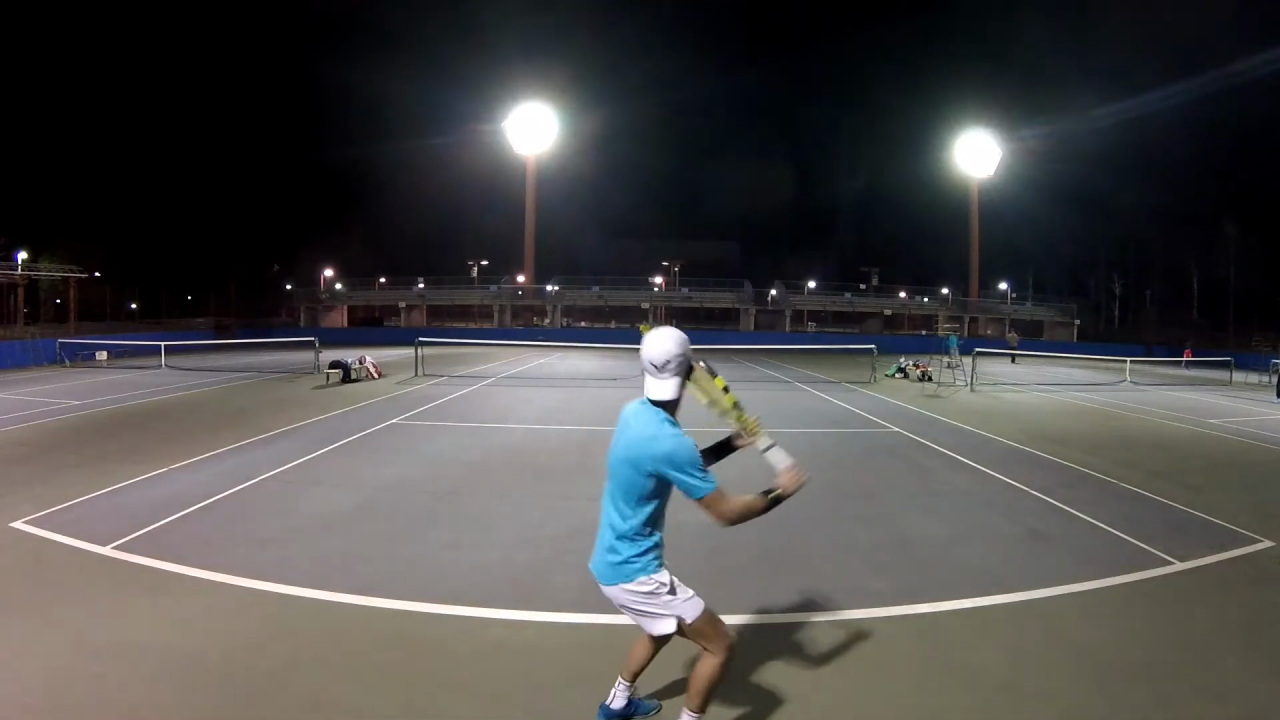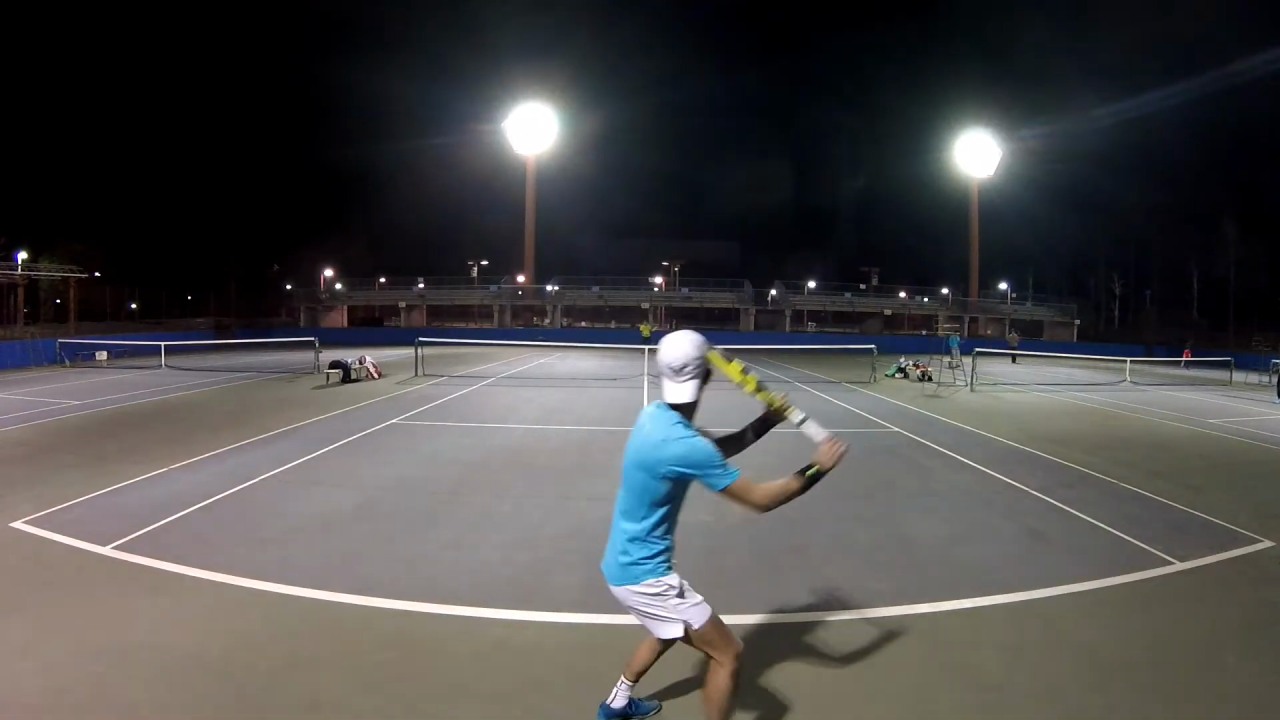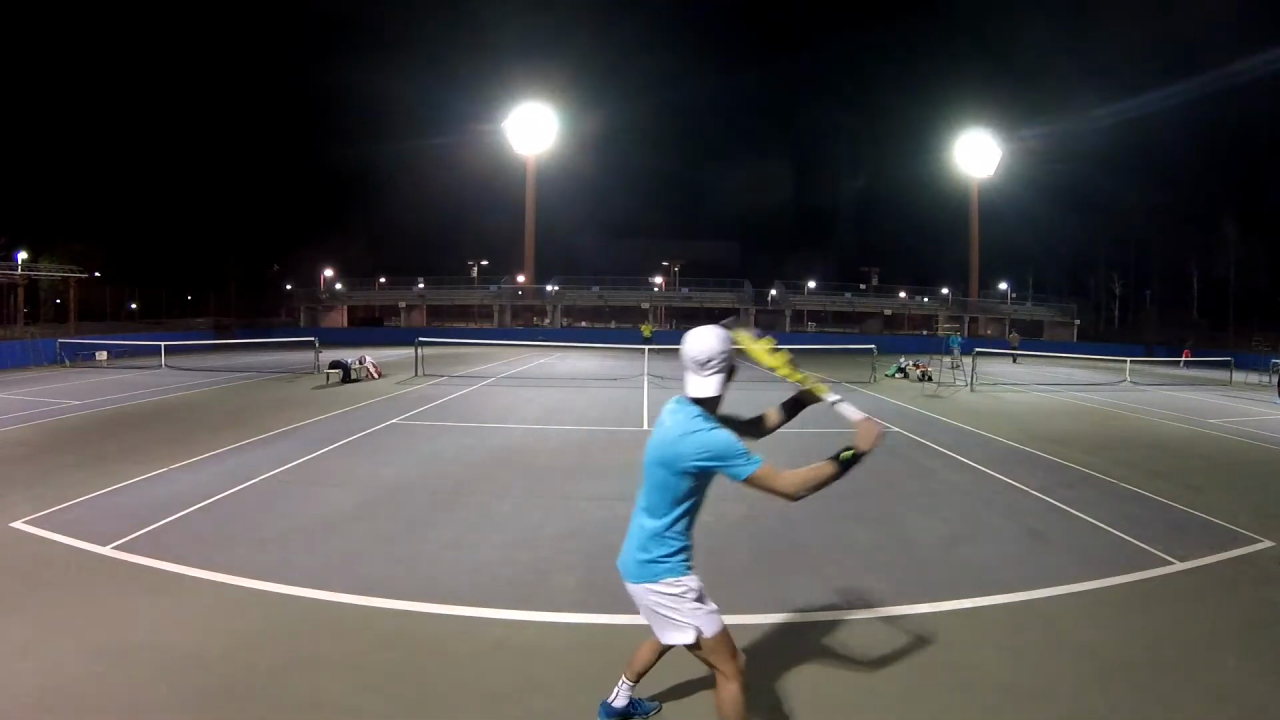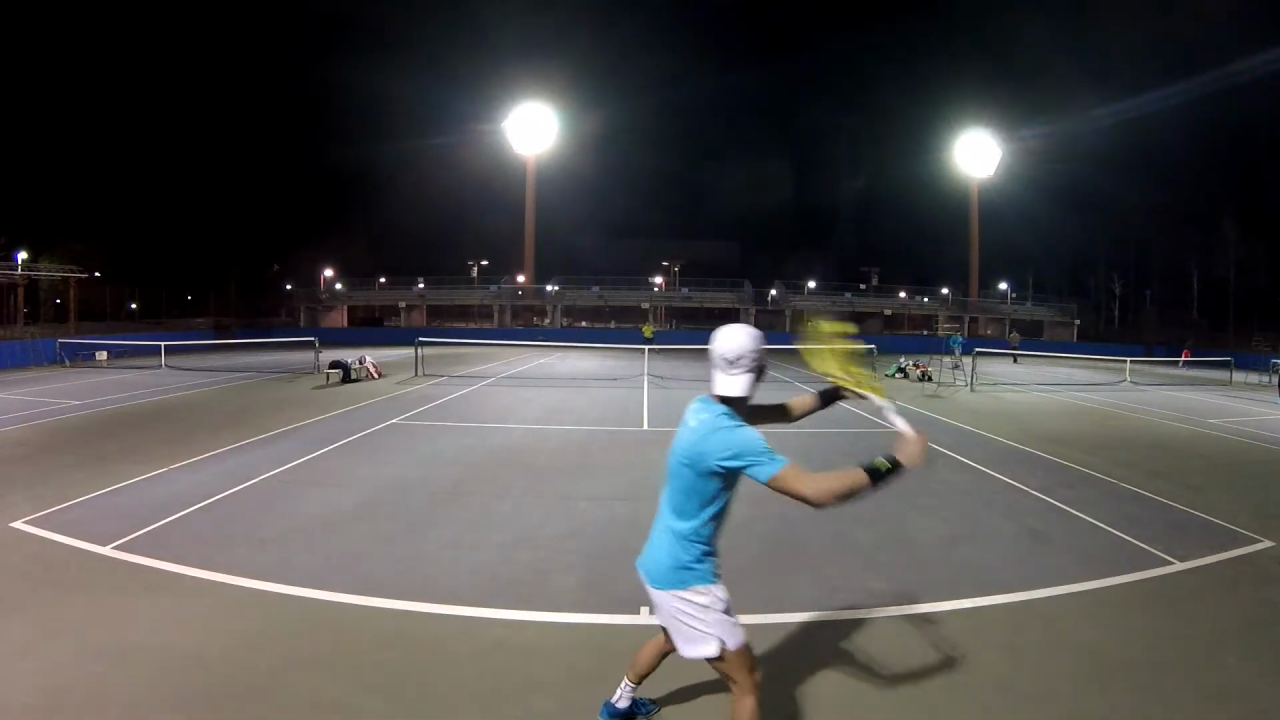
dt=0.1s
person 1, frame 1
left shoulder: (634, 412)
right shoulder: (668, 440)
right elbow: (727, 513)
left wrist: (730, 442)
right wrist: (779, 492)
left hip: (612, 561)
right hip: (636, 571)
left knee: (661, 630)
right knee: (719, 644)
person 1, frame 2
left shoulder: (656, 415)
right shoulder: (681, 445)
left elbow: (722, 449)
right elbow: (759, 499)
left wrist: (769, 418)
right wrist: (818, 467)
left hip: (625, 563)
right hip: (643, 575)
left knee: (667, 634)
right knee: (727, 655)
person 1, frame 3
left shoulder: (679, 409)
right shoulder: (704, 436)
left elbow: (752, 427)
right elbow: (788, 486)
left wrist: (803, 398)
right wrist: (854, 451)
left hip: (643, 561)
right hip: (662, 573)
left knee: (669, 633)
right knee: (730, 669)
person 1, frame 4
left shoulder: (703, 408)
right shoulder: (731, 435)
left elbow: (780, 412)
right elbow: (813, 492)
left wrist: (836, 392)
right wrist: (892, 462)
left hip: (658, 566)
right hip: (686, 580)
left knee: (671, 635)
right knee: (745, 682)
